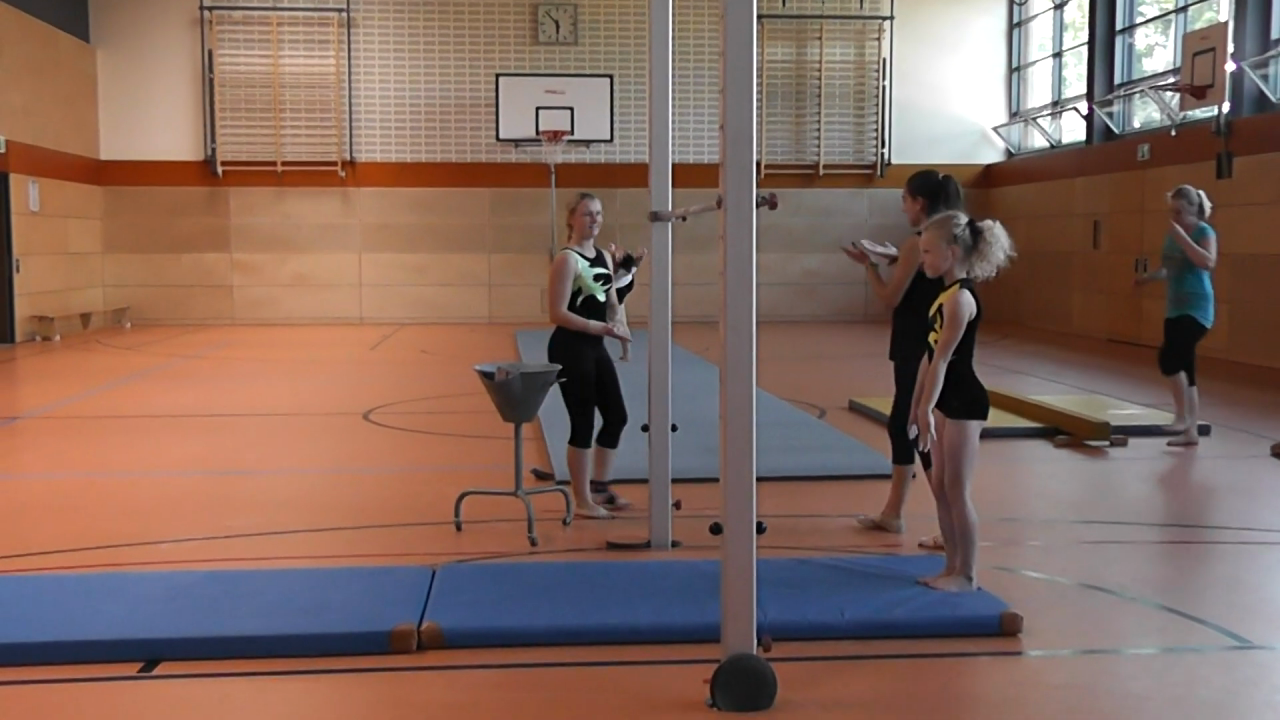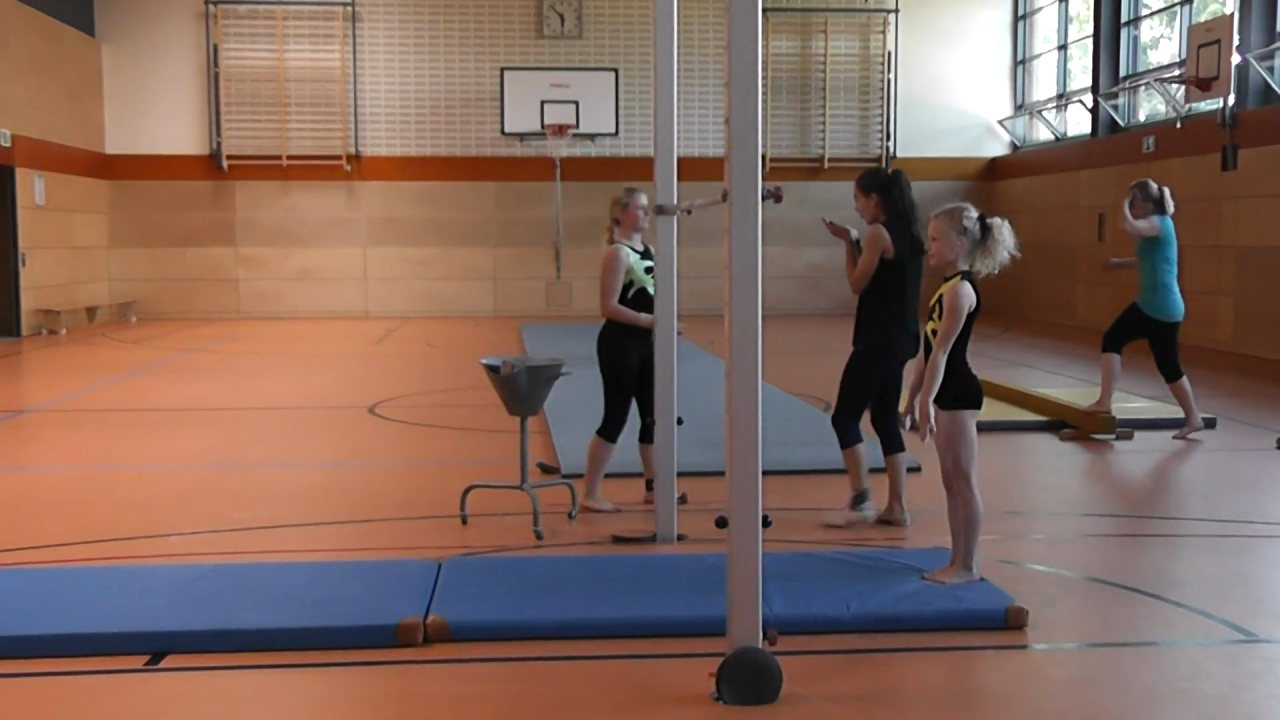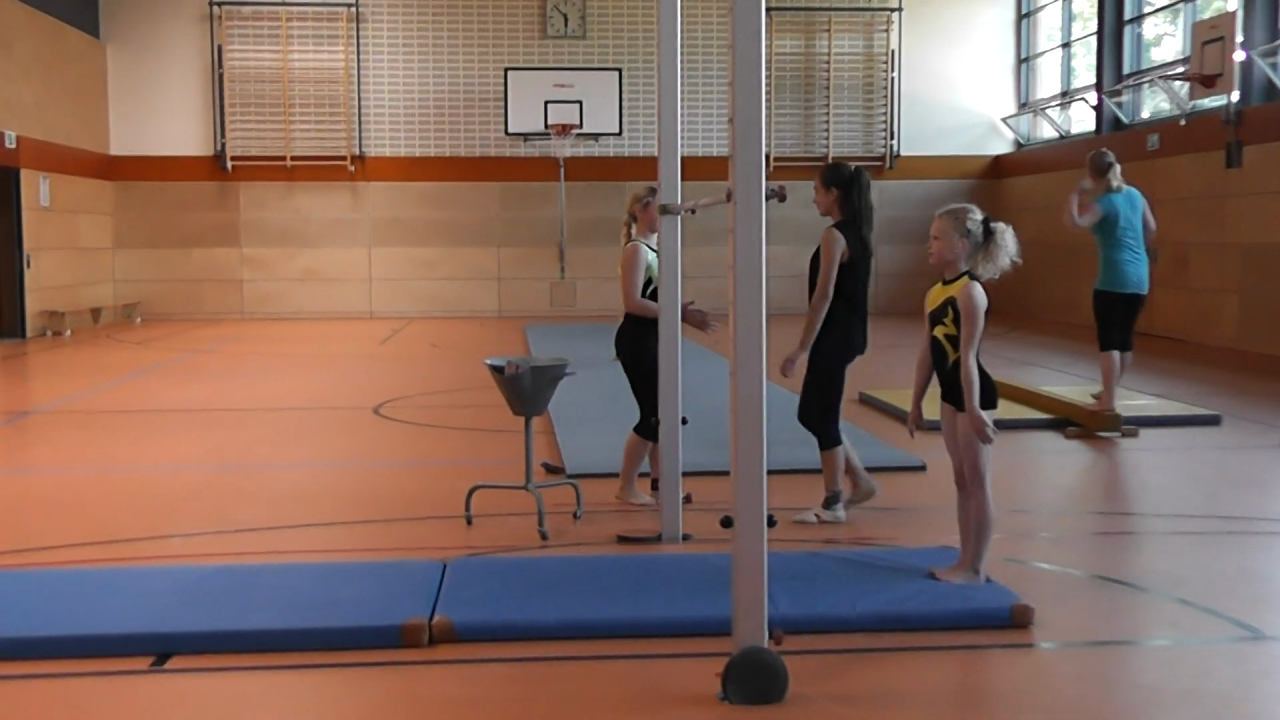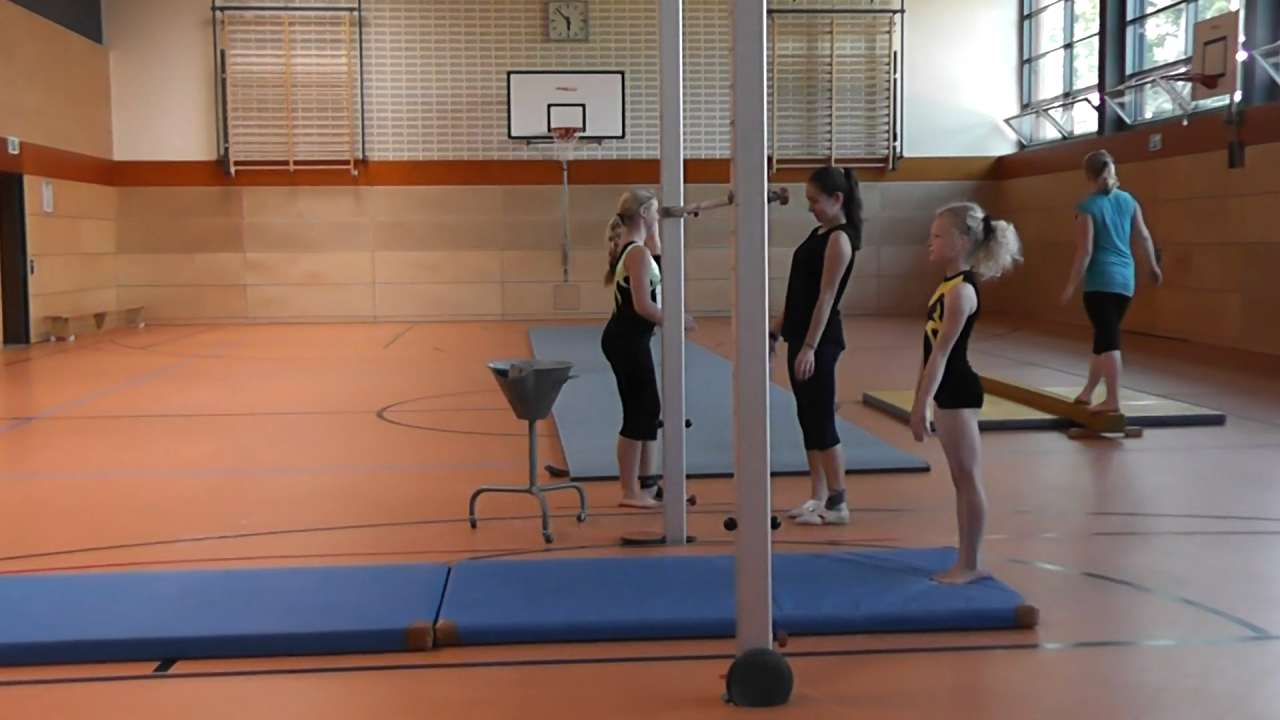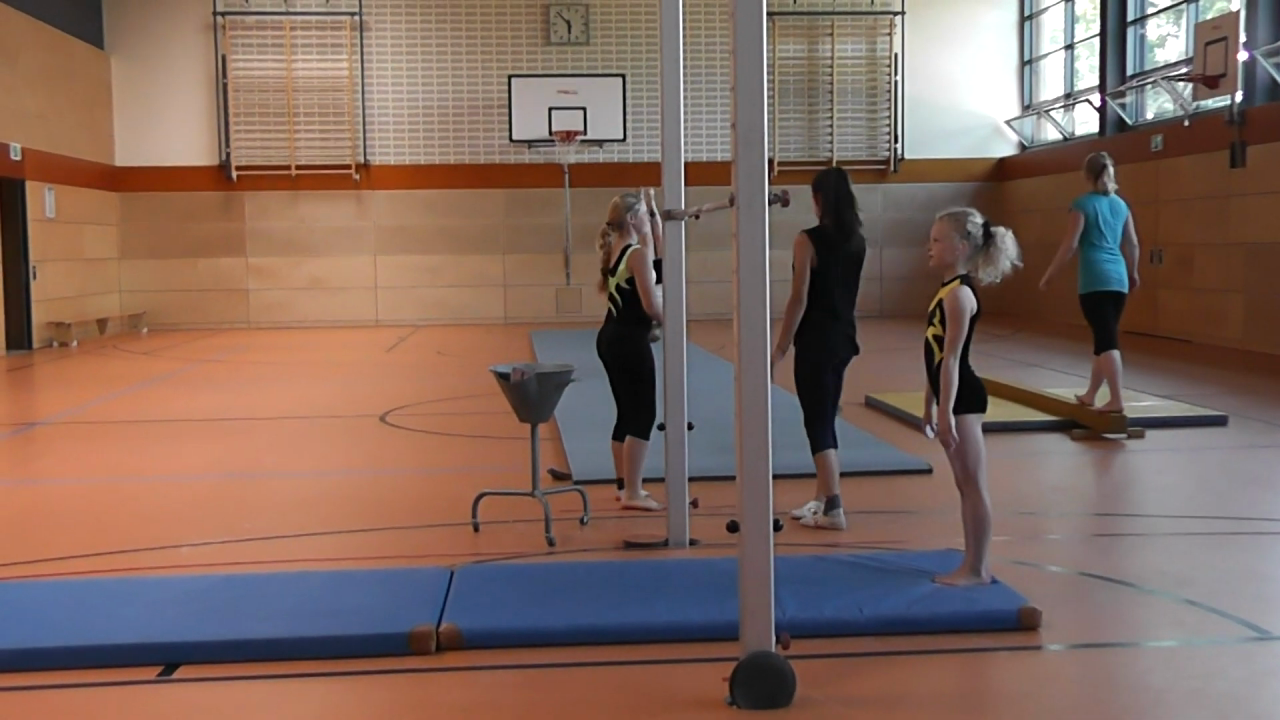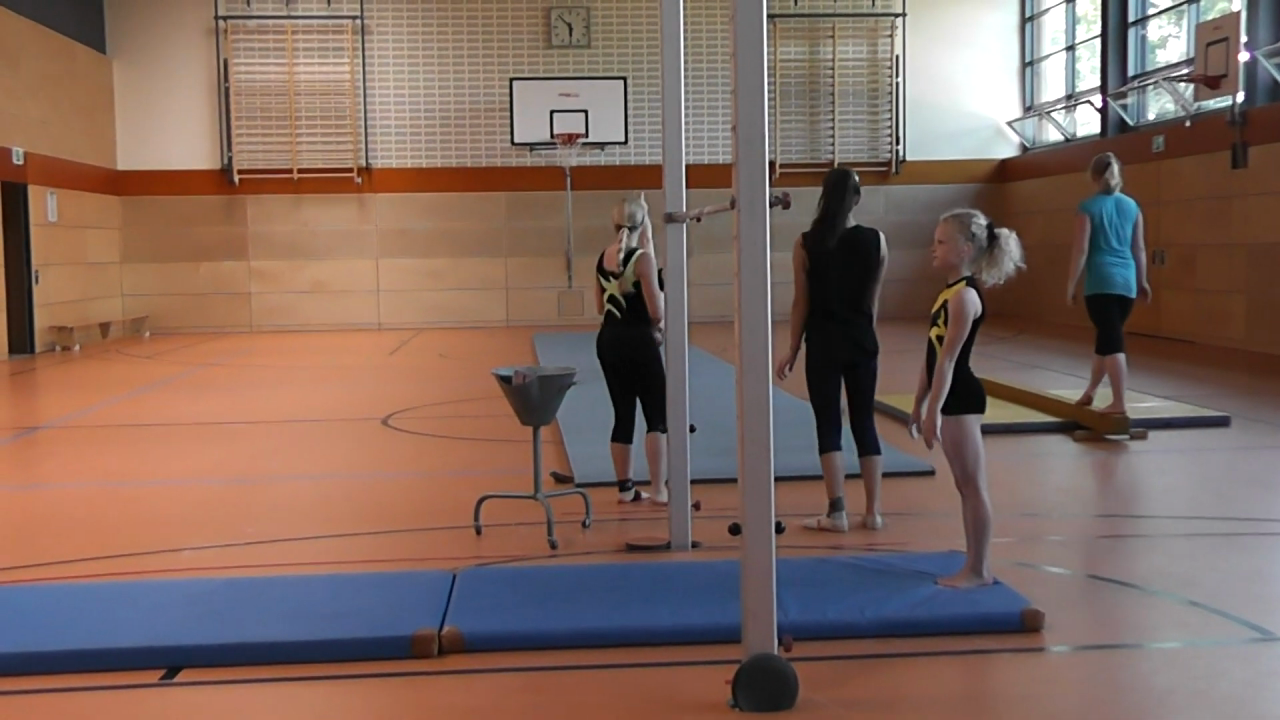
dt=0.5s
person 1, frame 1
left shoulder: (960, 299)
right shoulder: (945, 296)
left elbow: (942, 359)
right elbow: (929, 358)
left wrist: (927, 410)
right wrist: (916, 406)
left hip: (963, 403)
right hip: (945, 401)
left knee: (956, 490)
right knee: (940, 487)
left ankle: (966, 575)
right ankle: (952, 567)
person 1, frame 2
left shoulder: (960, 290)
right shoulder: (948, 288)
left elbow: (942, 351)
right elbow: (928, 349)
left wrist: (926, 400)
right wrist: (912, 397)
left hip: (958, 393)
right hip: (945, 393)
left knee: (963, 482)
right knee: (950, 481)
left ankle: (967, 566)
right ankle: (957, 562)
person 1, frame 3
left shoulder: (970, 292)
right shoulder: (934, 294)
left elbow: (968, 356)
right elbow: (927, 354)
left wrist: (973, 409)
right wrist: (916, 404)
left hip: (973, 395)
right hip: (951, 395)
left knee: (977, 484)
right knee: (962, 482)
left ankle: (974, 568)
right ankle: (964, 561)
person 1, frame 4
left shoulder: (960, 291)
right shoulder: (947, 287)
left elbow: (942, 353)
right elbow: (930, 349)
left wrist: (920, 404)
right wrist: (923, 402)
left hip: (959, 392)
right hip: (948, 392)
left knee: (969, 480)
right knee: (961, 479)
left ankle: (971, 563)
right ankle: (966, 561)
person 1, frame 5
left shoulder: (959, 294)
right shoulder: (947, 291)
left elbow: (951, 359)
left wrist: (946, 412)
right wrist: (930, 406)
left hip: (962, 400)
right hip: (952, 398)
left knee: (974, 486)
right knee: (964, 486)
left ankle: (977, 569)
right ankle: (971, 565)
person 1, frame 6
left shoulder: (965, 296)
right shoulder: (950, 292)
left elbow: (948, 358)
right elbow: (931, 356)
left wrist: (935, 411)
right wrist: (919, 404)
left hip: (960, 400)
right hip: (949, 399)
left knee: (973, 487)
right knee: (965, 487)
left ankle: (979, 571)
right ankle: (972, 566)
person 2, frame 1
left shoulder: (917, 243)
left elbow: (891, 299)
left wrist: (867, 264)
right wrist: (898, 261)
left hip: (917, 353)
right knee: (901, 426)
right ankle: (891, 513)
person 2, frame 2
left shoulder: (879, 233)
right shoulder: (908, 233)
left elbow: (857, 285)
left wrist: (849, 242)
right wrist: (855, 241)
left hip: (878, 341)
right hip: (899, 340)
left knee: (845, 417)
right knee: (886, 420)
left ankle: (860, 501)
right ankle: (896, 506)
person 2, frame 3
left shoulder: (834, 235)
right shoulder: (858, 233)
left elbow: (824, 297)
left wrist: (801, 347)
left hip: (833, 339)
right hip: (846, 337)
left knee: (821, 418)
right knee: (812, 414)
left ankle: (833, 504)
right ankle: (860, 480)
person 2, frame 4
left shoulder: (839, 239)
right shoulder: (819, 234)
left elbow: (826, 298)
left wrist: (809, 348)
right wrist: (775, 331)
left hip: (819, 340)
right hip: (804, 336)
left knee: (822, 421)
right knee: (808, 419)
left ankle: (837, 504)
right ankle: (819, 497)
person 2, frame 5
left shoulder: (807, 240)
right shoulder: (855, 240)
left elbow: (799, 300)
left wrist: (780, 349)
left hip: (818, 340)
right hip: (843, 338)
left knee: (817, 423)
right knee: (825, 419)
left ankle: (833, 510)
right ankle: (821, 500)
person 2, frame 6
left shoulder: (807, 244)
right shoulder: (876, 241)
left elbow: (802, 303)
right elbow: (874, 300)
left wrist: (793, 350)
left hip: (824, 345)
right hip: (862, 343)
left knee: (829, 426)
right knee: (864, 424)
left ankle: (837, 513)
right ankle: (872, 511)
person 3, frame 1
left shoulder: (604, 257)
right shoulder: (566, 259)
left elbow: (612, 304)
right elbow: (557, 314)
left wrist: (616, 321)
right wrist: (601, 328)
left hip: (596, 349)
right hip: (570, 350)
left knee: (616, 417)
right knee: (583, 423)
left ankle: (598, 486)
right ankle: (582, 500)
person 3, frame 2
left shoulder: (647, 250)
right shoulder: (617, 254)
right elbow: (609, 307)
right wrist: (651, 321)
left hip: (645, 344)
right hip: (619, 344)
left knee: (652, 416)
right knee: (615, 418)
left ankle: (653, 488)
right ankle: (591, 493)
person 3, frame 3
left shoulder: (657, 249)
right shoulder: (635, 251)
right elbow: (632, 303)
right wrist: (677, 312)
left hip: (655, 340)
right hip: (637, 341)
left knee: (662, 414)
right knee: (652, 416)
left ankle: (659, 485)
right ankle: (627, 486)
person 3, frame 4
left shoulder: (629, 248)
right shoulder: (637, 252)
right elbow: (643, 306)
left hip: (625, 336)
right hip: (628, 340)
left knee: (649, 411)
right knee: (638, 414)
left ankle: (646, 483)
right ankle: (629, 492)
person 3, frame 5
left shoulder: (612, 252)
right shoulder: (638, 254)
right elbow: (651, 305)
left hip: (610, 337)
right hip: (631, 340)
left knee: (626, 413)
right knee: (643, 414)
left ankle: (626, 485)
right ankle: (633, 493)
person 3, frame 6
left shoulder: (603, 258)
right shoulder: (643, 258)
right elbow: (655, 310)
right wrist: (660, 326)
left hip: (608, 340)
right hip: (638, 342)
left knee: (623, 415)
right knee: (657, 416)
left ankle: (625, 488)
right ankle: (658, 489)
person 4, frame 1
left shoulder: (1204, 232)
right shoulder: (1171, 234)
left elbow: (1208, 263)
left wrist: (1183, 237)
right wrist: (1150, 276)
left hip: (1197, 310)
right hip: (1175, 310)
left knee: (1168, 357)
right knee: (1181, 368)
left ankle: (1185, 416)
right ankle: (1189, 430)
person 4, frame 2
left shoulder: (1158, 223)
right shoulder: (1157, 223)
left elbow: (1127, 225)
left wrist: (1128, 202)
right wrist: (1120, 263)
left hip: (1155, 304)
right hip: (1169, 305)
left knee: (1112, 340)
right knee: (1169, 364)
left ankle: (1105, 401)
right ankle: (1193, 418)
person 4, frame 3
left shoulder: (1101, 202)
right shoulder: (1134, 194)
left elbow: (1075, 222)
right elbow: (1151, 228)
left wrist: (1075, 195)
left hip: (1113, 278)
right hip: (1139, 277)
left knee: (1108, 339)
right knee: (1124, 337)
left ankle: (1108, 399)
right ankle: (1108, 391)
person 4, frame 4
left shoulder: (1088, 206)
right shoulder: (1127, 200)
left elbow: (1085, 250)
right elbow: (1144, 236)
left wrist: (1071, 286)
right wrist: (1153, 266)
left hip: (1099, 280)
right hip: (1125, 279)
left knee: (1108, 339)
right knee: (1106, 336)
left ankle: (1112, 400)
right ankle: (1088, 392)
person 4, frame 5
left shoulder: (1082, 204)
right shoulder: (1120, 204)
left elbow: (1070, 245)
right elbow: (1132, 243)
left wrist: (1048, 275)
right wrist: (1133, 272)
left hip: (1095, 279)
right hip: (1119, 279)
left knee: (1107, 340)
right knee: (1105, 338)
left ankle: (1116, 400)
right ankle: (1090, 395)
person 4, frame 6
left shoulder: (1088, 206)
right shoulder: (1131, 205)
left elbow: (1081, 249)
right elbow: (1138, 247)
left wrist: (1071, 286)
right wrist: (1142, 280)
left hip: (1101, 282)
right hip: (1127, 282)
left knee: (1111, 341)
right knee: (1107, 338)
left ankle: (1119, 403)
right ankle: (1090, 391)
